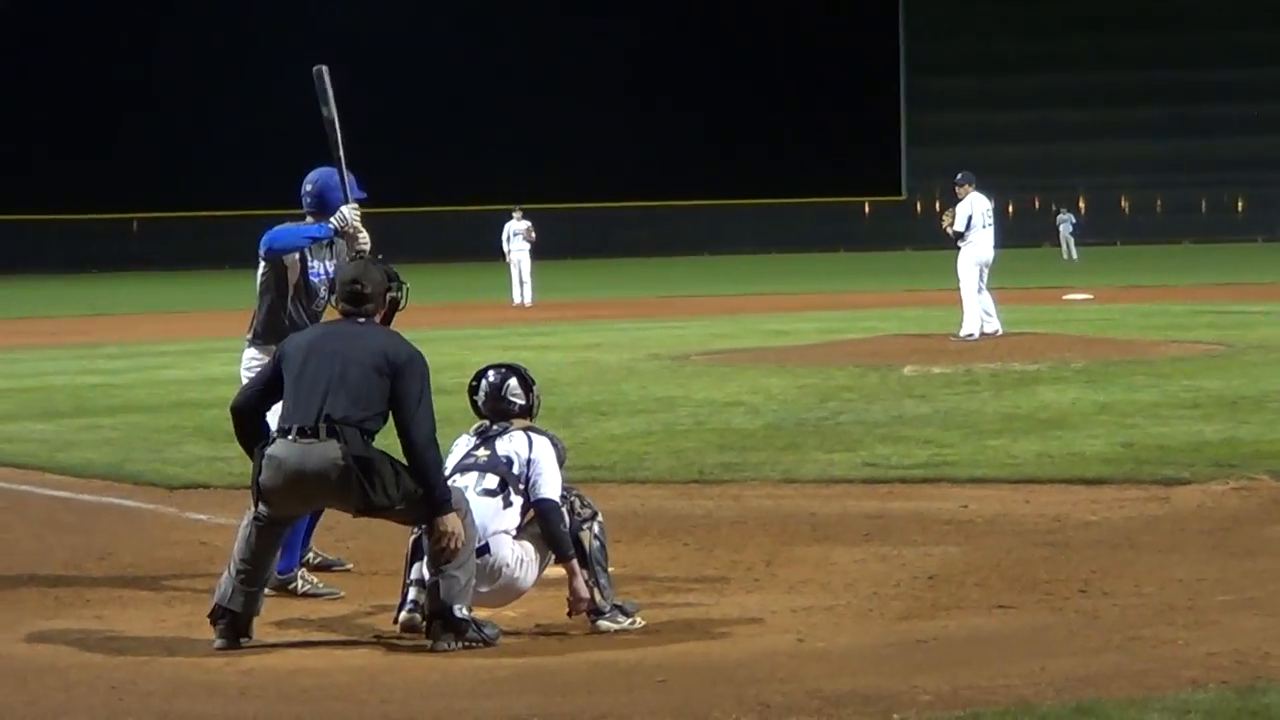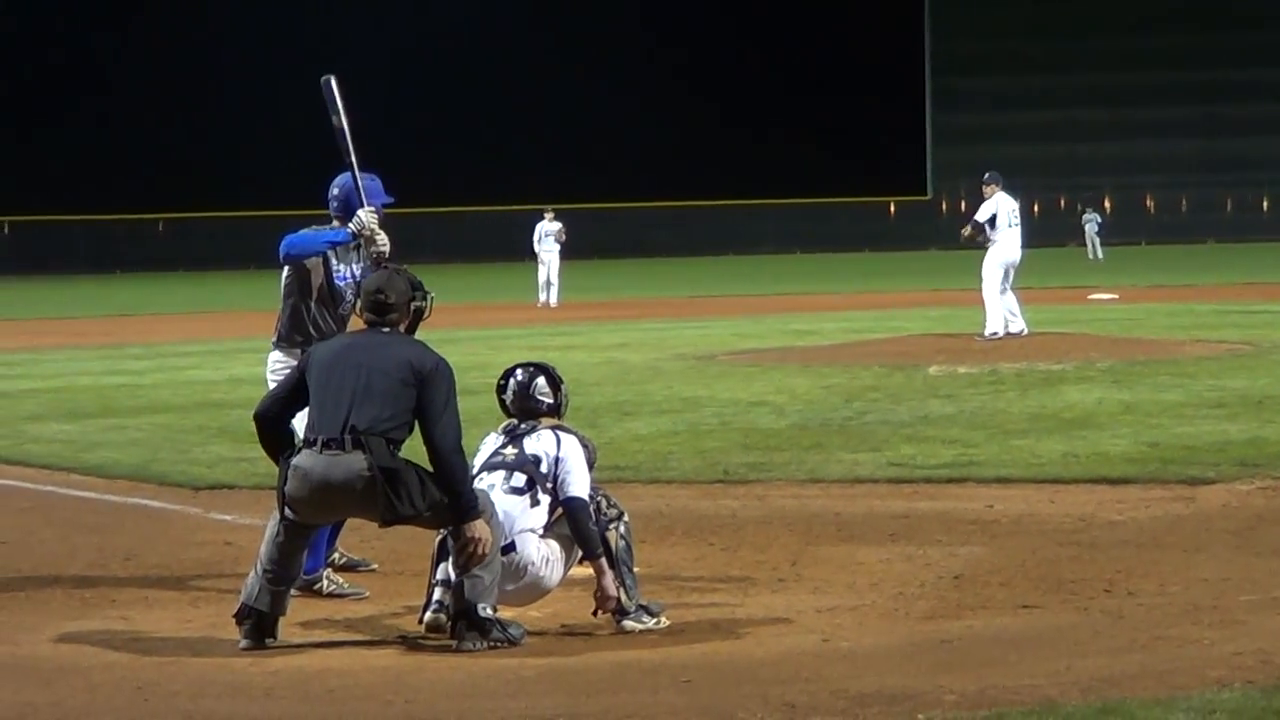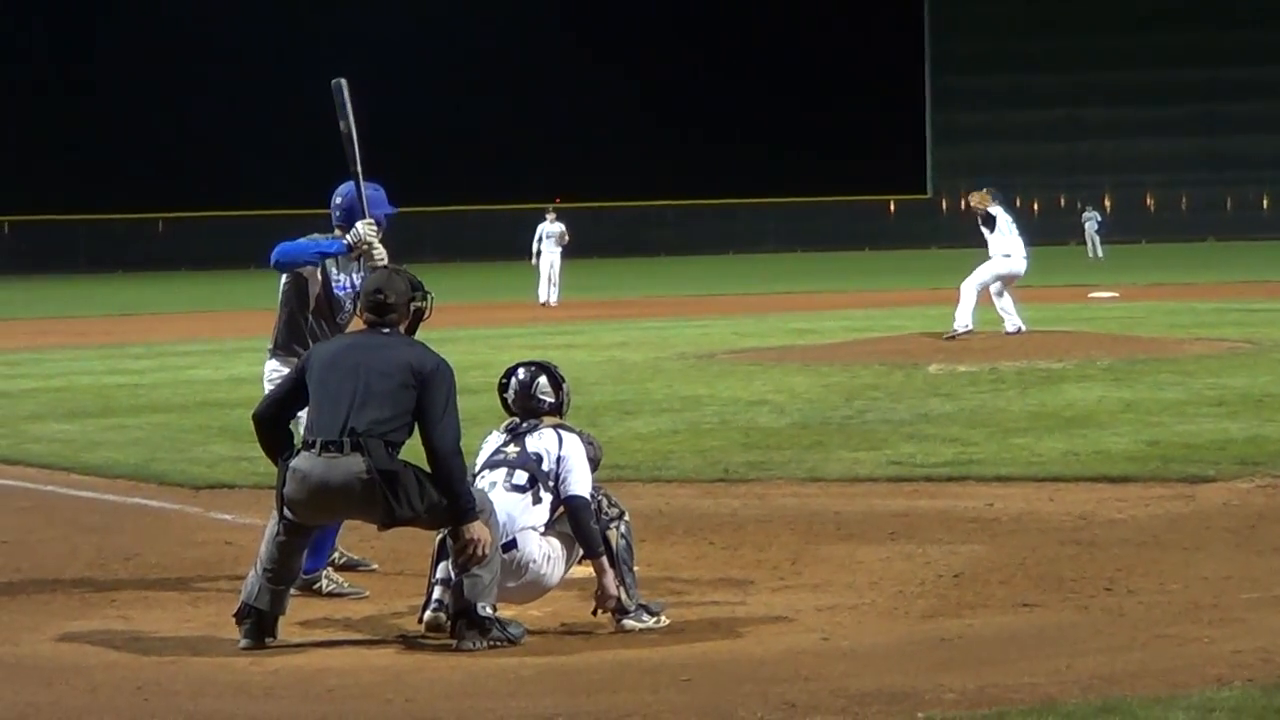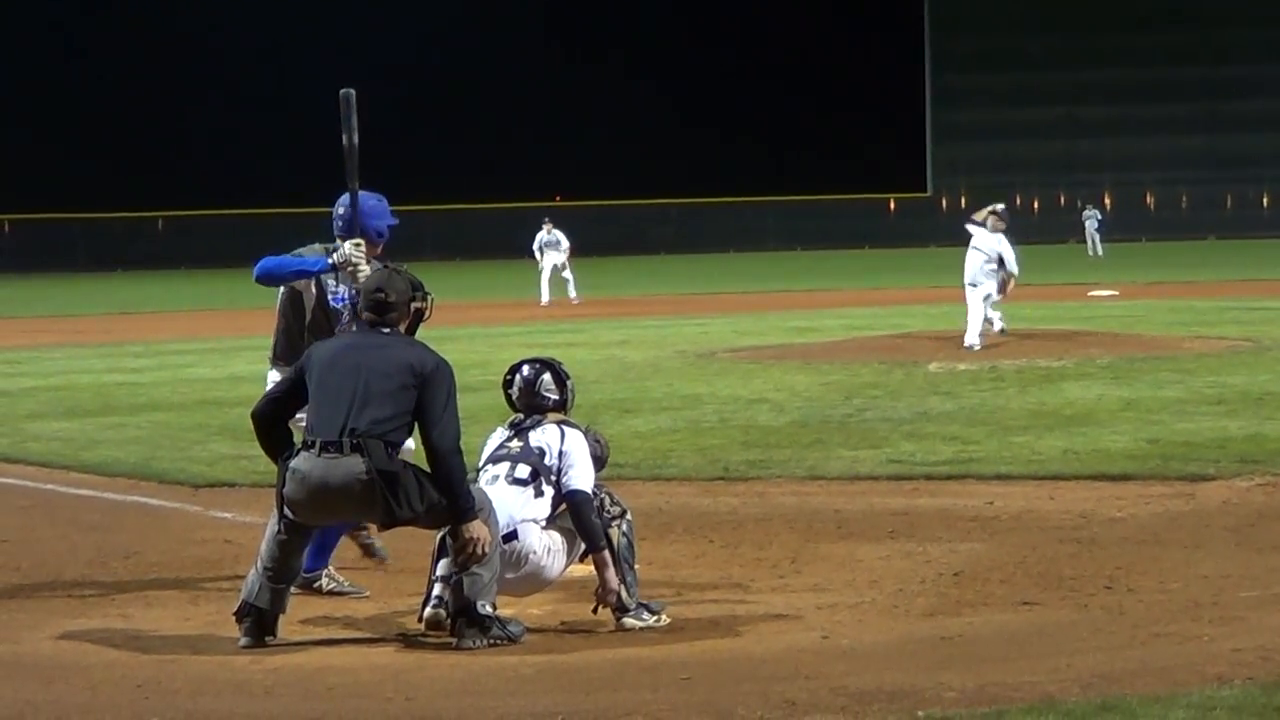
dt=0.4s
person 1, frame 1
left shoulder: (335, 244)
right shoulder: (288, 239)
right elbow: (271, 244)
left wrist: (360, 254)
right wrist: (331, 227)
right hip: (271, 364)
left ankle: (300, 550)
right ankle: (284, 572)
person 1, frame 2
left shoulder: (359, 247)
right shoulder: (314, 243)
right elbow: (288, 249)
left wrist: (381, 258)
right wrist: (349, 232)
right hip: (297, 366)
left ankle: (326, 550)
right ankle: (309, 573)
person 1, frame 3
left shoulder: (359, 257)
right shoulder: (315, 249)
right elbow: (279, 257)
left wrist: (380, 269)
right wrist: (345, 244)
right hip: (293, 374)
left ankle: (325, 549)
right ankle: (311, 573)
person 1, frame 4
left shoulder: (364, 267)
right shoulder: (311, 260)
right elbow: (263, 271)
right wrist: (331, 263)
left knee: (399, 445)
left ankle: (354, 522)
right ankle: (312, 572)
person 2, frame 1
left shoulder: (298, 341)
right shoulder: (399, 350)
left elbow: (244, 407)
right elbow: (418, 437)
left wrist: (266, 464)
right wrist: (443, 508)
left hip: (283, 462)
right hip: (343, 462)
left knee: (265, 514)
right knee: (452, 506)
left ankle: (229, 621)
right ankle: (452, 621)
person 2, frame 2
left shoulder: (323, 351)
right shoulder: (426, 361)
left elbow: (267, 414)
right elbow: (445, 446)
left wrist: (294, 470)
right wrist: (471, 515)
left hip: (309, 476)
right hip: (371, 474)
left knee: (290, 514)
right knee: (480, 509)
left ankle: (255, 621)
right ankle: (476, 622)
person 2, frame 3
left shoulder: (322, 351)
right shoulder: (426, 361)
left elbow: (266, 416)
right elbow: (443, 447)
left wrist: (293, 470)
right wrist: (467, 517)
left hip: (308, 477)
right hip: (370, 477)
left knee: (289, 516)
right knee: (478, 508)
left ankle: (255, 621)
right ankle: (476, 620)
person 2, frame 4
left shoulder: (322, 350)
right shoulder: (427, 361)
left elbow: (265, 414)
right elbow: (443, 447)
left wrist: (293, 469)
right wrist: (467, 516)
left hip: (309, 479)
right hip: (371, 478)
left knee: (289, 515)
right knee: (477, 508)
left ankle: (255, 619)
right ankle: (475, 619)
person 3, frame 1
left shoulder: (463, 443)
right shoulder: (535, 442)
right elbow: (549, 515)
right wrist: (575, 576)
right hip: (501, 575)
right knee: (576, 507)
left ankle: (414, 606)
right ankle: (603, 610)
person 3, frame 2
left shoulder: (491, 441)
right shoulder: (563, 440)
right elbow: (578, 513)
right wrist: (604, 575)
right hip: (528, 573)
right knee: (603, 507)
left ankle: (440, 606)
right ankle: (628, 610)
person 3, frame 3
left shoulder: (493, 440)
right shoulder: (565, 439)
right elbow: (579, 512)
right wrist: (605, 572)
right hip: (528, 571)
right knee: (604, 507)
left ankle: (439, 605)
right ankle: (628, 609)
person 3, frame 4
left shoulder: (499, 436)
right shoulder: (568, 435)
right elbow: (580, 505)
right wrist: (607, 566)
right hip: (529, 562)
right knee: (607, 506)
left ankle: (439, 603)
right ankle: (628, 608)
person 4, frame 1
left shoulder: (964, 205)
right shoulder: (984, 200)
left elbow: (958, 235)
left wrist: (947, 227)
right wrist: (955, 222)
left hip: (971, 251)
right hip: (987, 250)
left knee: (969, 290)
right knee: (980, 289)
left ankle: (970, 331)
right ankle: (992, 327)
person 4, frame 2
left shoulder: (991, 203)
right shoulder: (1011, 201)
left elbow: (976, 225)
left wrist: (968, 232)
right wrist: (982, 233)
left hip: (999, 250)
right hip: (1015, 250)
left knee: (991, 290)
right knee: (1004, 290)
left ankle: (994, 330)
right ankle: (1017, 327)
person 4, frame 3
left shoulder: (993, 213)
right shoulder: (1004, 216)
left elbow: (983, 210)
left wrist: (977, 205)
left hip: (1004, 260)
right hip: (1020, 263)
left knee: (969, 286)
right knee: (998, 290)
left ankle: (963, 325)
right ankle: (1014, 326)
person 4, frame 4
left shoulder: (1003, 245)
right shoulder: (980, 232)
left elbow: (1012, 272)
right wrist: (989, 209)
left hip: (987, 285)
right hip: (971, 285)
left knee: (976, 302)
right knee: (981, 312)
left ankle: (972, 340)
right ankle: (997, 321)
